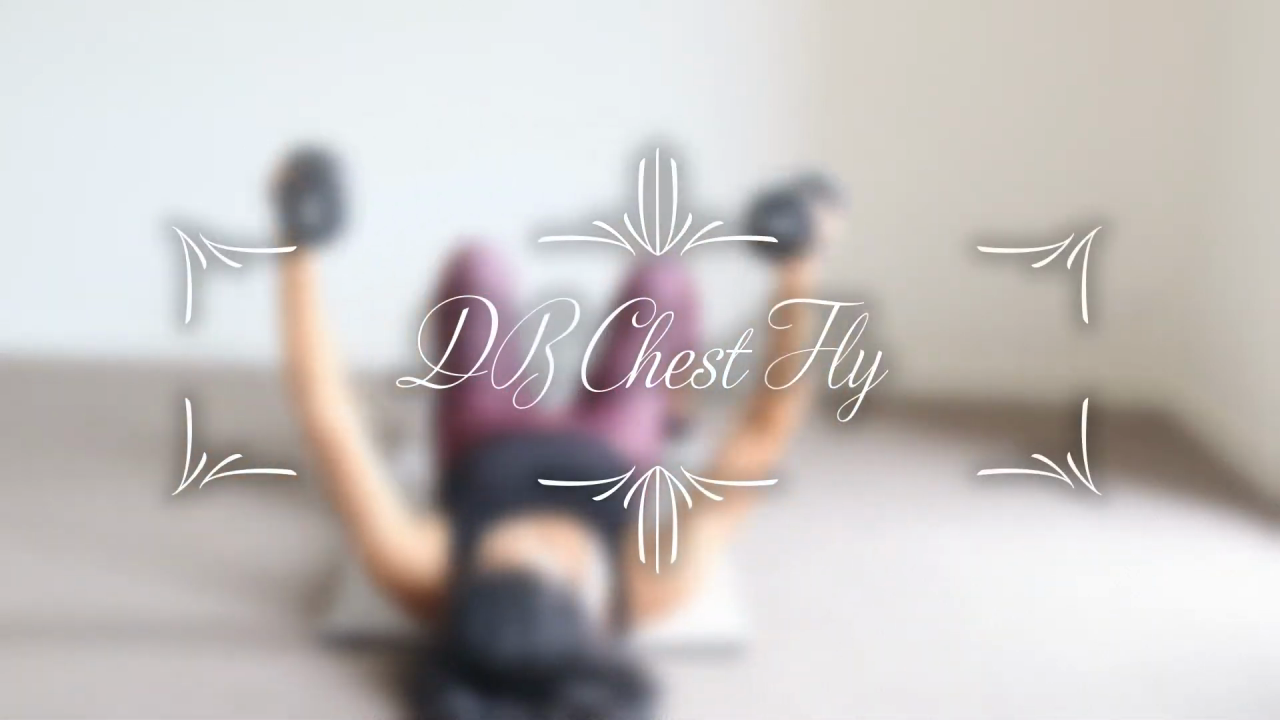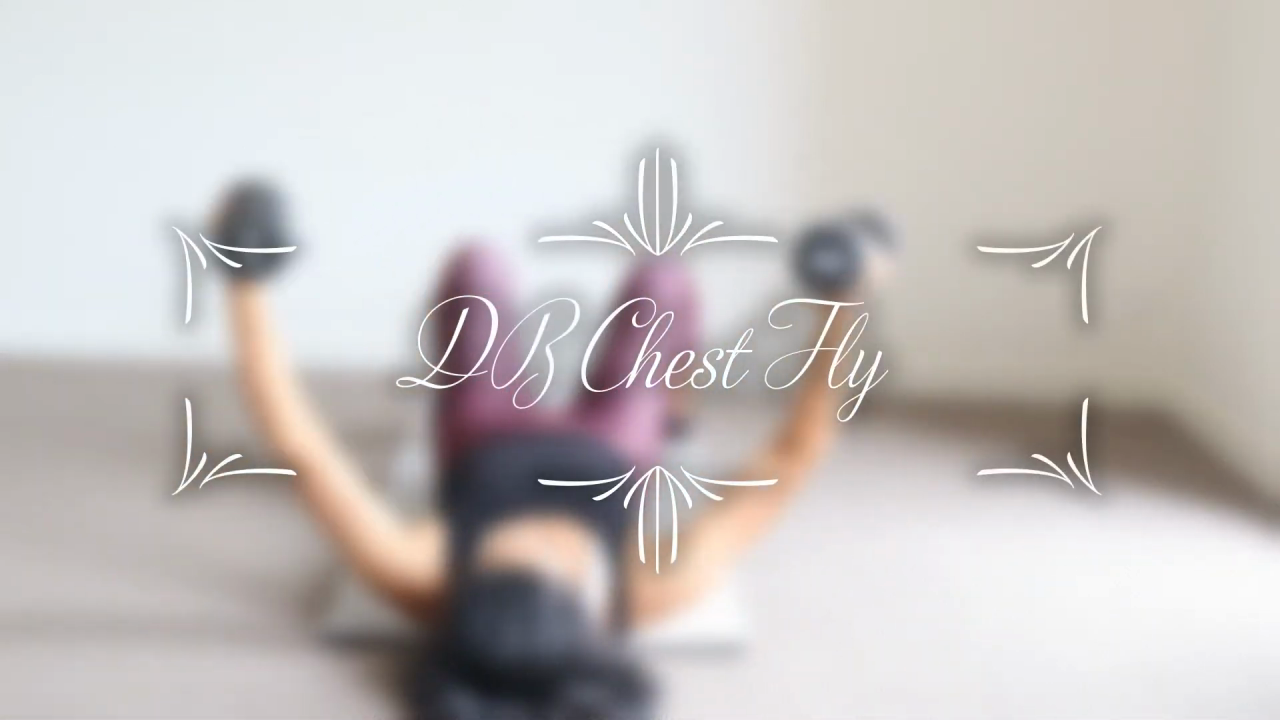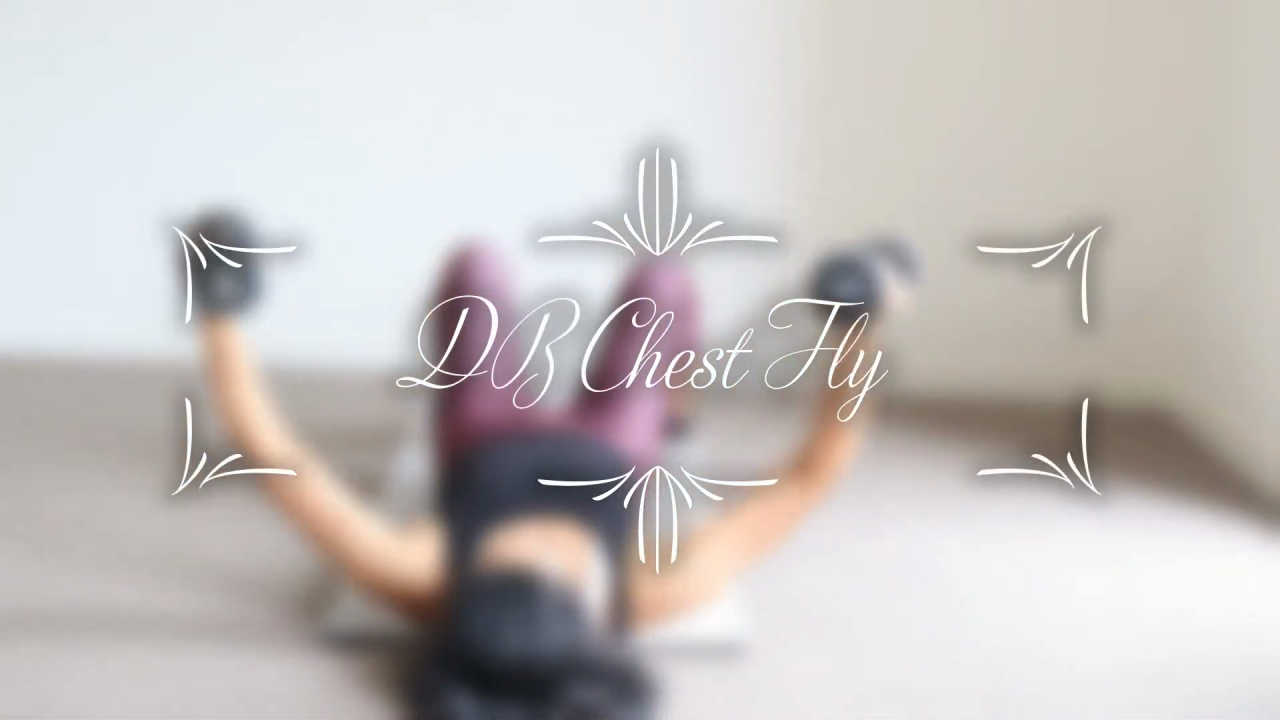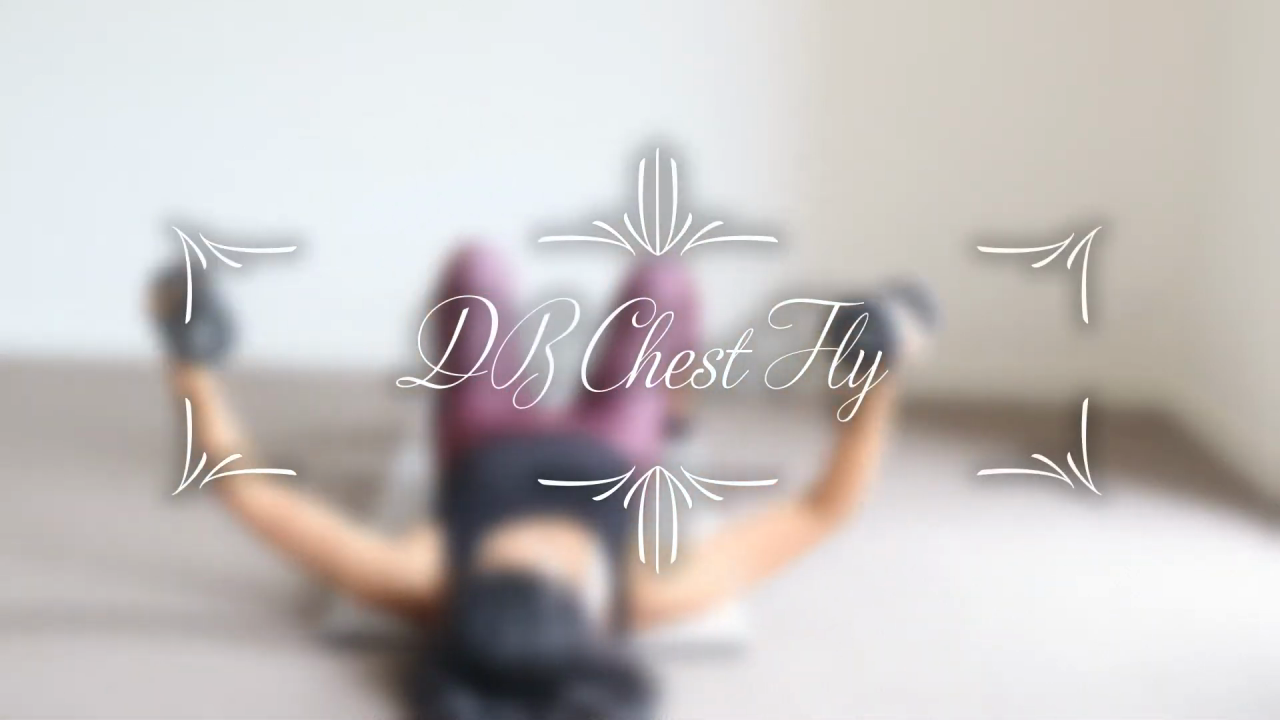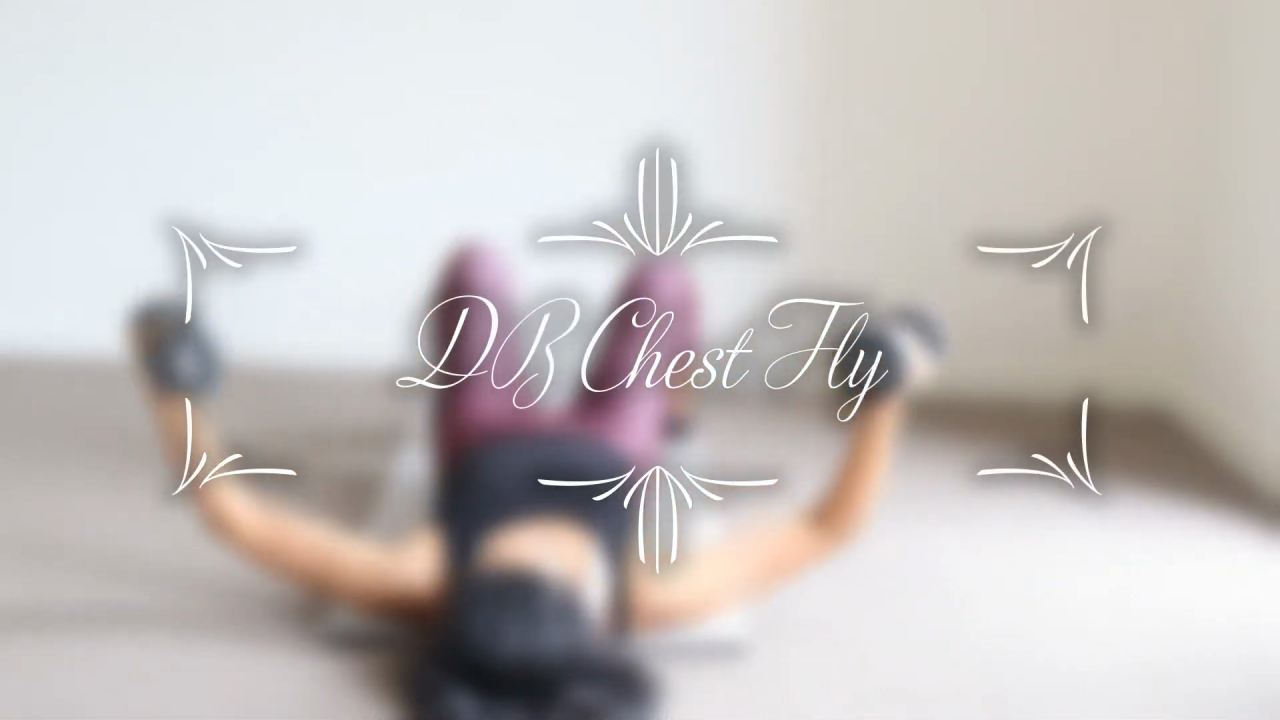
dt=0.1s
person 1, frame 1
left shoulder: (428, 575)
right shoulder: (644, 589)
left elbow: (330, 424)
right elbow: (761, 441)
left wrist: (299, 254)
right wrist: (795, 271)
left hip: (486, 446)
right hip: (612, 453)
left knee: (475, 264)
right knee: (661, 278)
right ankle: (669, 412)
person 1, frame 2
left shoulder: (424, 578)
right shoulder: (648, 591)
left elbow: (300, 447)
right elbow: (787, 466)
left wrist: (249, 287)
left hip: (486, 448)
right hip: (609, 454)
left knee: (477, 264)
right knee: (662, 277)
right ankle: (667, 415)
person 1, frame 3
left shoulder: (426, 579)
right shoulder: (645, 594)
left elbow: (278, 463)
right elbow: (805, 482)
left wrist: (220, 321)
right wrist: (858, 340)
left hip: (485, 448)
right hip: (609, 456)
left knee: (476, 264)
right knee: (663, 278)
right ankle: (668, 420)
person 1, frame 4
left shoulder: (425, 584)
right shoulder: (649, 597)
left elbow: (255, 496)
right elbow: (822, 511)
left wrist: (193, 370)
right wrist: (881, 379)
left hip: (487, 448)
right hip: (607, 454)
left knee: (477, 263)
right knee: (663, 278)
right ankle: (672, 419)
person 1, frame 5
left shoulder: (426, 584)
right shoulder: (647, 599)
left elbow: (254, 529)
right elbow: (826, 530)
left wrist: (179, 411)
right wrist: (882, 408)
left hip: (487, 449)
right hip: (609, 453)
left knee: (476, 262)
right knee: (662, 278)
right ankle: (672, 417)
